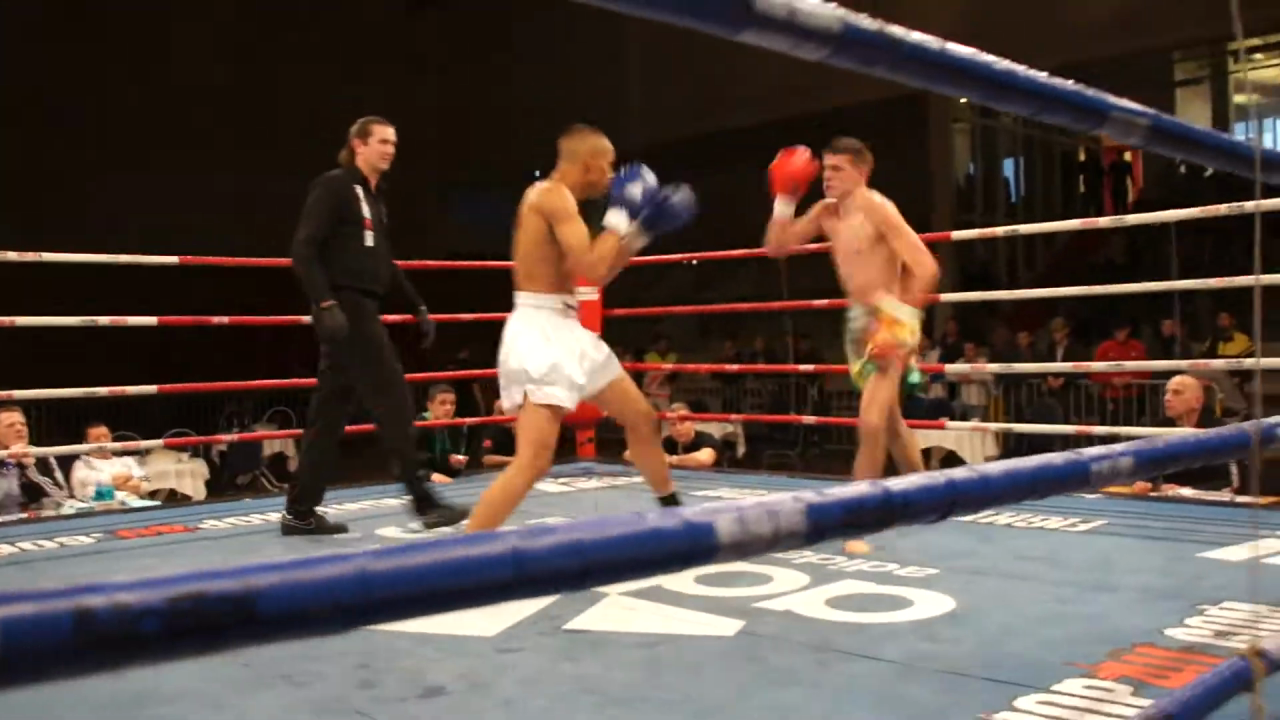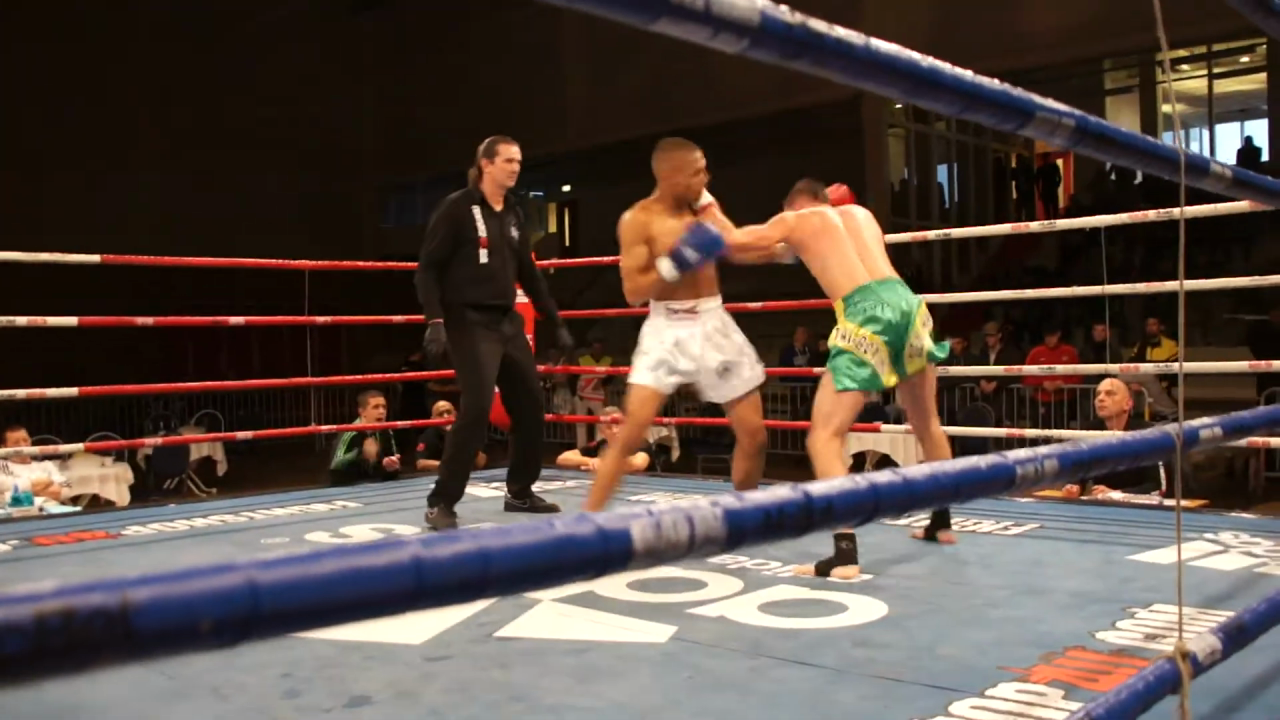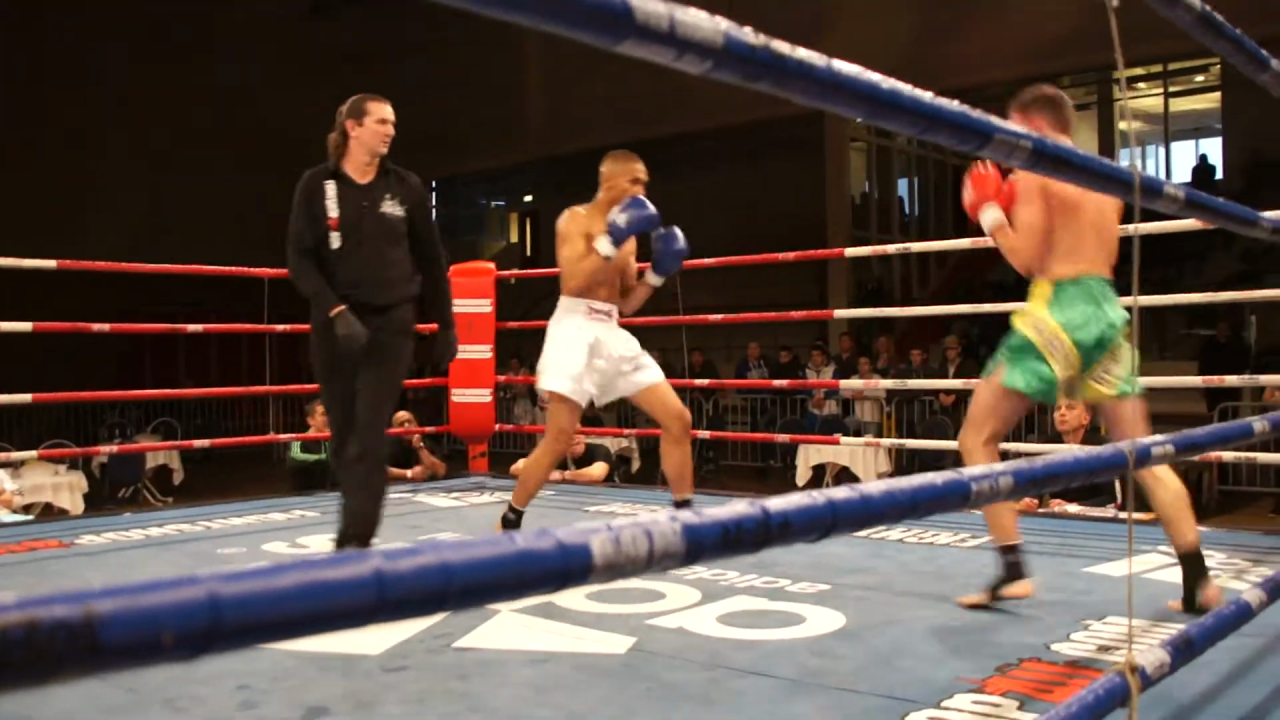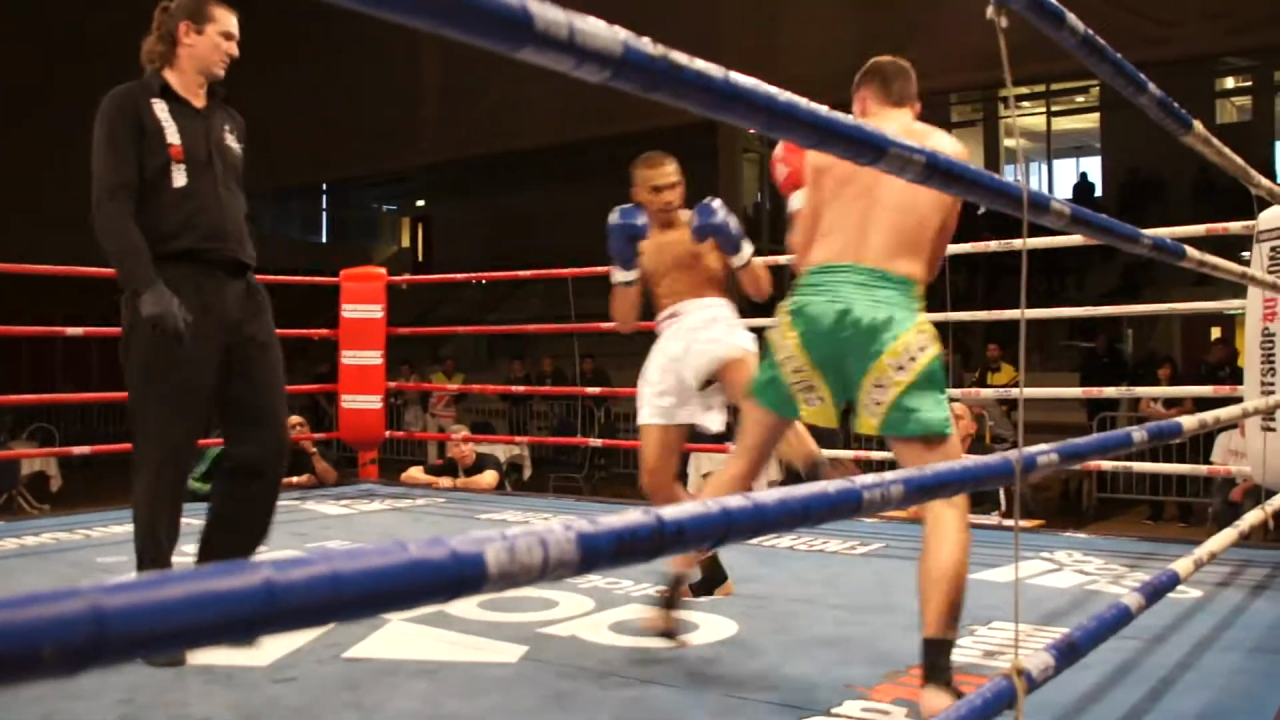
dt=1s
person 1, frame 1
left shoulder: (877, 210)
right shoulder: (827, 211)
left elbow: (926, 268)
right elbow: (777, 246)
left wrist: (897, 321)
right wrist: (784, 196)
left hip: (890, 321)
right hip: (861, 321)
left knee: (873, 423)
right knee: (887, 422)
person 1, frame 2
left shoulder: (796, 220)
right shoulder: (858, 213)
left elbow: (734, 243)
left hip: (864, 318)
right hip: (903, 302)
left knee: (825, 438)
right knee: (924, 419)
left ankle: (844, 553)
right ankle: (941, 521)
person 1, frame 3
left shoulder: (1035, 173)
left elbow: (1027, 259)
left wrist: (989, 212)
left hip: (1057, 311)
right hip: (1106, 312)
left knee: (976, 438)
left ankle: (1012, 570)
right ankle: (1196, 580)
person 1, frame 4
left shoulder: (828, 143)
right shoulder: (951, 153)
left elbow: (801, 252)
left hip: (812, 311)
right hip: (893, 323)
left knee: (740, 465)
right knee: (946, 505)
person 2, frame 1
left shoulder: (378, 195)
right shoulder: (335, 187)
left elbow: (383, 264)
right elbow: (305, 249)
left wrist: (418, 307)
right wrist: (326, 304)
left hip: (361, 308)
right hip: (346, 308)
left knee: (329, 411)
right knee: (393, 401)
left ankle: (300, 510)
right ankle: (423, 502)
person 2, frame 2
left shoulder: (513, 215)
right shoulder: (458, 208)
left elbow: (527, 274)
right elbow: (428, 268)
left wrist: (557, 324)
right wrist: (435, 320)
left hip: (507, 321)
right hip: (472, 324)
left knee: (530, 406)
right knee: (477, 407)
left ankle: (520, 492)
right ankle: (441, 502)
person 2, frame 3
left shoulder: (406, 187)
right shoulder: (316, 185)
left elbow: (431, 261)
right elbow: (300, 260)
left wrist: (445, 325)
right wrist: (336, 312)
left hip: (392, 323)
right hip: (338, 324)
left knee: (370, 434)
right knee: (347, 432)
left ankle: (353, 543)
right ankle: (358, 532)
person 2, frame 4
left shoulder: (229, 121)
right shoulder: (130, 107)
right elbow: (111, 206)
right wrist: (147, 288)
left hip: (240, 293)
right hip: (173, 295)
left knee: (266, 443)
right knee: (166, 454)
person 3, frame 1
left shoulder: (560, 200)
right shoulder: (553, 197)
left elbow: (605, 272)
right elbow: (592, 268)
left wrist: (645, 226)
right wrist: (623, 213)
left hip: (566, 329)
right hip: (537, 330)
left knee: (642, 418)
right knee: (533, 460)
left ankle: (673, 513)
person 3, frame 2
left shoulder: (705, 204)
right shoulder: (636, 220)
right elbow: (634, 294)
right wrist: (674, 263)
left hip: (714, 327)
right hip: (667, 331)
left knee: (753, 435)
right knee: (629, 436)
person 3, frame 3
left shoulder: (627, 232)
right shoulder: (575, 219)
right elbow: (573, 281)
left wrist: (658, 272)
right wrist: (613, 238)
left hip: (613, 335)
right hip: (575, 330)
left knee: (678, 420)
right knee: (556, 442)
right ankle: (510, 522)
person 3, frame 4
left shoulder: (709, 226)
right shoulder: (637, 244)
left elbow: (761, 290)
right elbow: (625, 321)
left wrist: (736, 244)
right wrist: (624, 262)
left hip: (716, 324)
right hip: (668, 348)
left knee: (753, 390)
right knee: (654, 478)
left ankle: (818, 468)
right ankle: (711, 571)
